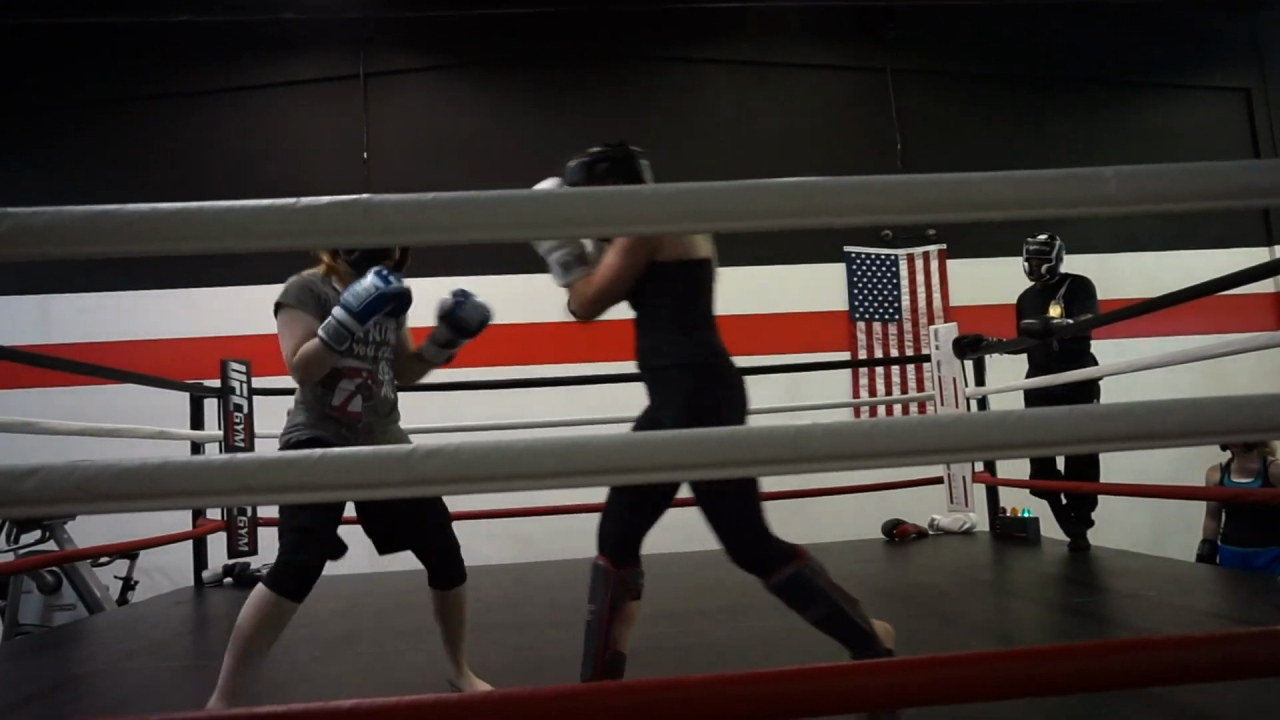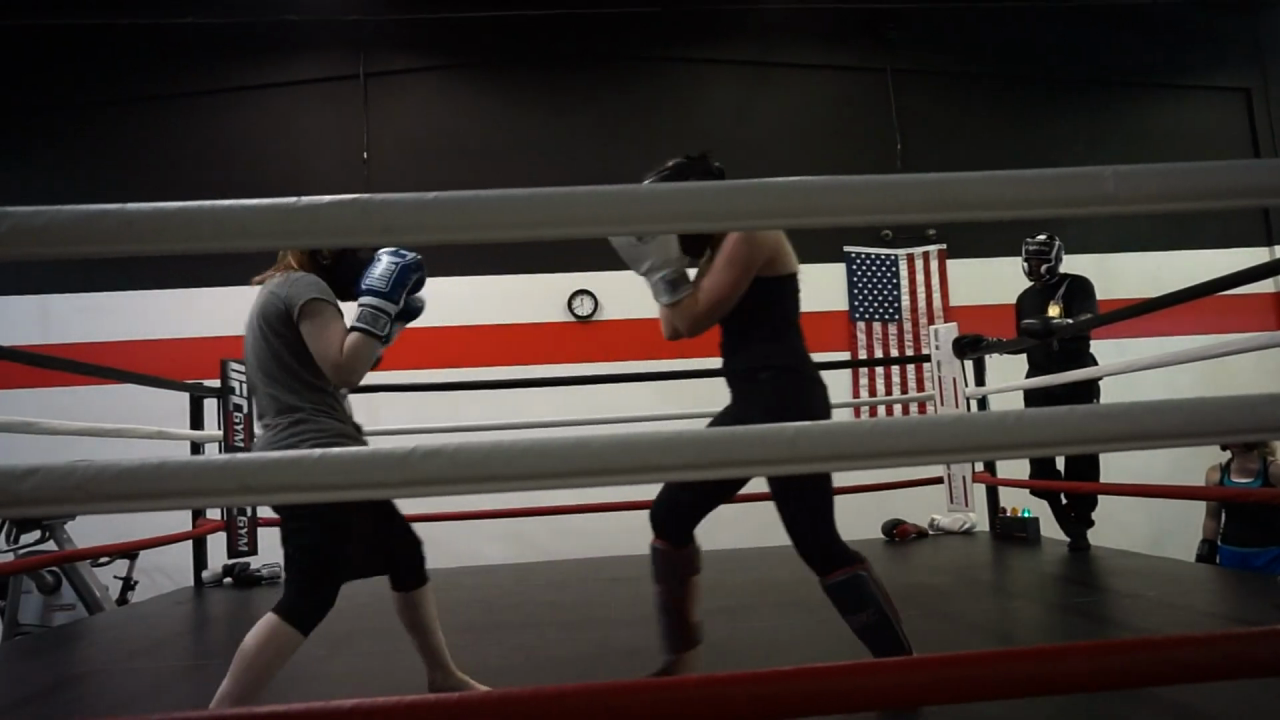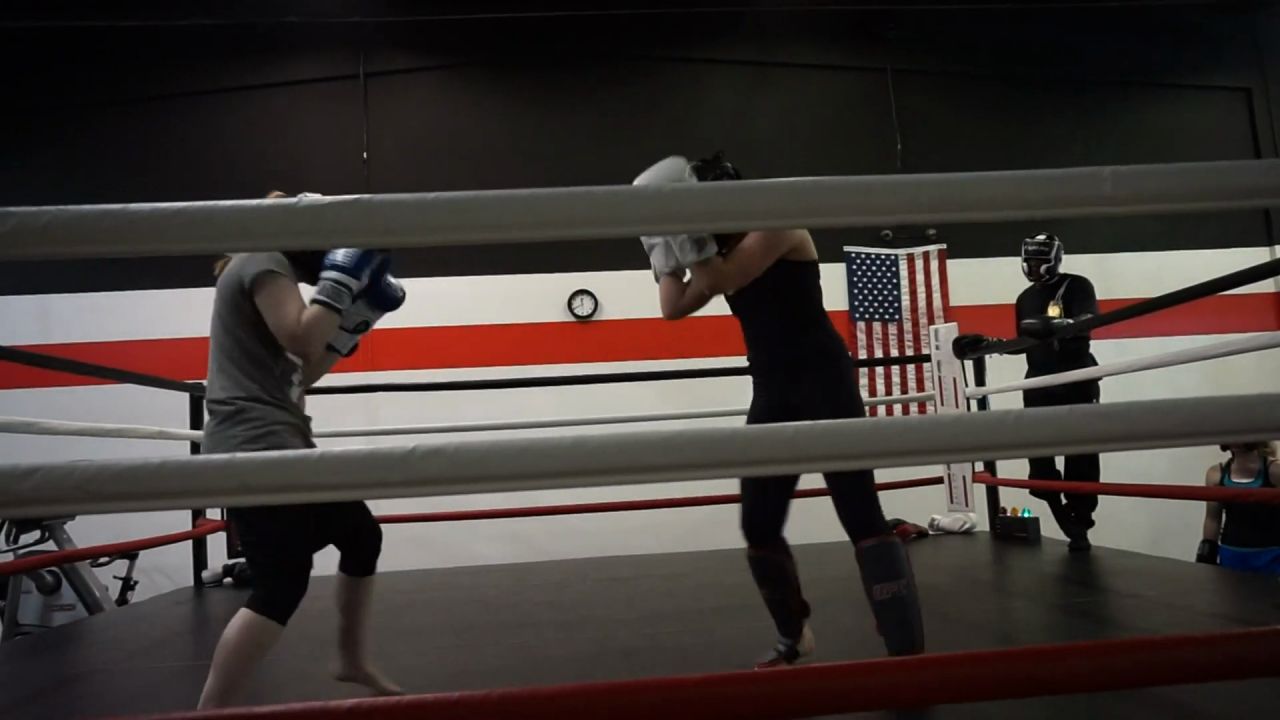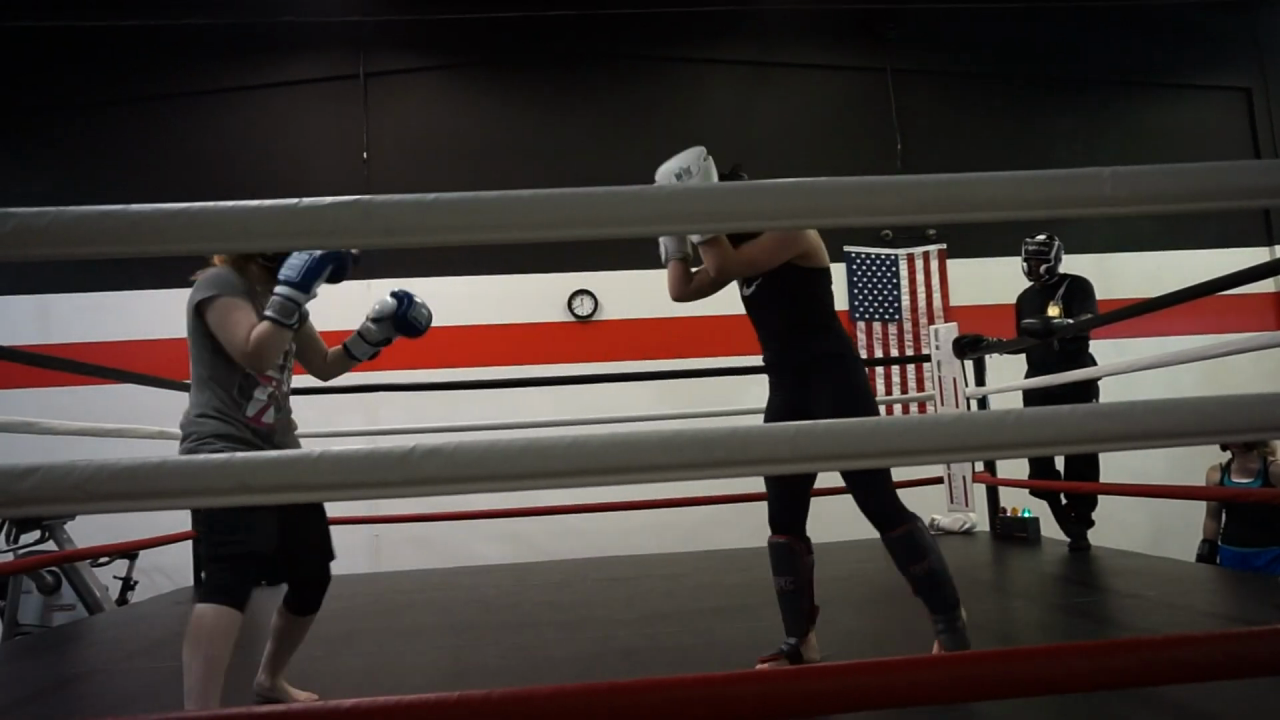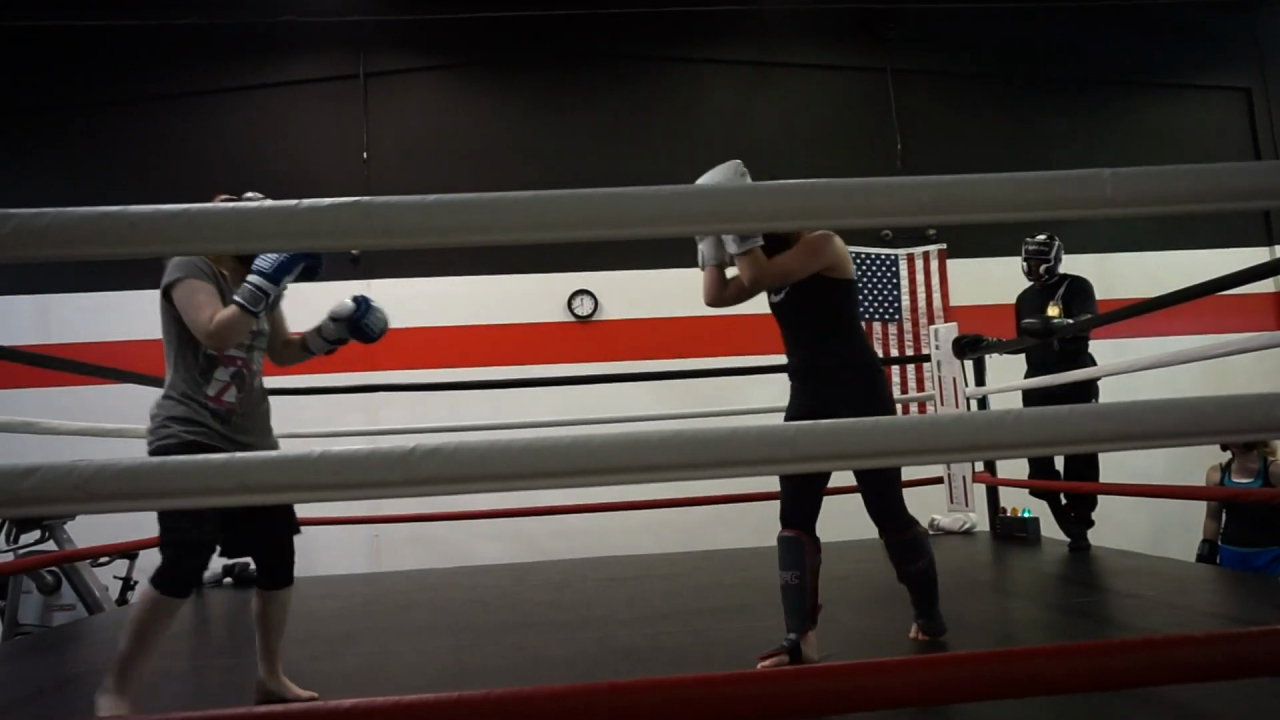
dt=0.2s
person 1, frame 1
right shoulder: (652, 236)
left elbow: (586, 304)
right elbow: (593, 302)
left wrist: (561, 249)
right wrist: (572, 248)
left hip: (696, 393)
right hip: (677, 397)
left knee: (751, 545)
right knee: (615, 535)
left ankle: (871, 645)
right ankle: (599, 681)
person 1, frame 2
left shoulder: (750, 235)
right shoulder: (719, 251)
left elbow: (696, 319)
right elbow: (675, 328)
left wrist: (660, 262)
right wrist: (658, 262)
left hip: (787, 399)
right hip: (750, 404)
left knee: (819, 546)
right knee: (669, 516)
left ankle: (900, 662)
right ankle: (680, 655)
person 1, frame 3
left shoulder: (775, 225)
right shoulder: (725, 249)
left elbow: (723, 279)
right elbow: (674, 307)
left wrist: (687, 229)
right wrist: (664, 244)
left hip: (824, 381)
right hip: (772, 393)
left knee: (862, 517)
right knee: (759, 526)
left ankle: (907, 656)
right ankle: (795, 637)
person 1, frame 4
left shoulder: (791, 231)
right shoulder: (741, 250)
left elbow: (726, 265)
right elbow: (682, 288)
right wrist: (676, 231)
left hip: (835, 380)
right hip: (787, 390)
left knee: (881, 506)
right knee: (784, 521)
left ankle: (948, 617)
right ankle: (799, 641)
person 1, frame 5
left shoulder: (821, 241)
right shoulder: (774, 258)
left elbow: (758, 279)
right elbow: (716, 295)
right wrist: (713, 235)
left hip: (858, 388)
right hip: (808, 396)
left knee: (887, 512)
right knee: (795, 516)
left ankle: (928, 613)
right ankle: (799, 639)
person 2, frame 1
left shoulder: (388, 299)
right shoulder: (306, 290)
left elbow: (406, 371)
right elbow: (303, 371)
left wrist: (450, 331)
right wrist: (350, 313)
left hip: (384, 446)
right hip: (319, 444)
left knee: (445, 553)
right knee: (296, 569)
left ankle: (460, 672)
right ankle: (220, 701)
person 2, frame 2
left shoulder: (285, 293)
right shoulder: (306, 288)
right elbow: (342, 370)
left wrist: (387, 323)
right wrist: (378, 301)
left knee: (406, 556)
right knee: (309, 598)
left ankle: (444, 674)
person 2, frame 3
left shoulder: (265, 275)
right shoulder: (263, 264)
left elbow: (306, 370)
right elbow: (302, 339)
left wrist: (360, 313)
right wrist: (342, 275)
left hip: (282, 443)
right hip: (258, 445)
left knee: (363, 535)
right knee: (283, 585)
left ankle: (353, 660)
person 2, frame 4
left shoulder: (276, 297)
right shoulder: (219, 284)
left elbow: (325, 365)
right elbow: (253, 353)
left wrist: (380, 328)
right wrist: (294, 287)
left hip: (277, 454)
right hip: (222, 451)
left knee: (312, 577)
right knee: (232, 575)
left ankle: (270, 680)
person 2, frame 5
left shoulder: (254, 281)
right shoulder: (189, 269)
left elbow: (282, 352)
right elbow: (217, 336)
left wrist: (337, 326)
right wrist: (267, 277)
left hip: (251, 441)
right hip: (189, 437)
left knee: (278, 555)
right knee: (186, 564)
left ankle: (271, 676)
person 3, frame 1
left shoulder: (1079, 286)
right shoulder: (1026, 298)
left elbow: (1087, 322)
left wrist: (1052, 325)
left hip: (1077, 381)
right hip: (1041, 383)
left knee: (1080, 456)
left ankle: (1080, 524)
right ankle: (1069, 522)
person 3, frame 2
left shoulder: (1077, 286)
right shoulder: (1025, 298)
left elbow: (1086, 321)
left wrist: (1051, 325)
left hip: (1077, 380)
right hip: (1040, 383)
left knee: (1080, 455)
left ankle: (1080, 524)
right ankle: (1068, 521)
person 3, frame 3
left shoulder: (1077, 286)
right shoulder: (1025, 299)
left elbow: (1087, 322)
left wrist: (1052, 324)
left hip: (1077, 380)
right hip: (1040, 383)
left knee: (1080, 456)
left ankle: (1080, 524)
right ankle: (1068, 521)
person 3, frame 4
left shoulder: (1077, 286)
right shoulder: (1025, 298)
left elbow: (1087, 322)
left wrist: (1052, 325)
left hip: (1076, 380)
right hip: (1039, 383)
left knee: (1080, 456)
left ankle: (1080, 525)
right ankle: (1068, 521)
person 3, frame 5
left shoulder: (1077, 286)
right shoulder: (1025, 298)
left elbow: (1087, 321)
left wrist: (1052, 324)
left hip: (1076, 380)
right hip: (1039, 383)
left knee: (1080, 456)
left ankle: (1080, 524)
right ankle: (1067, 521)
